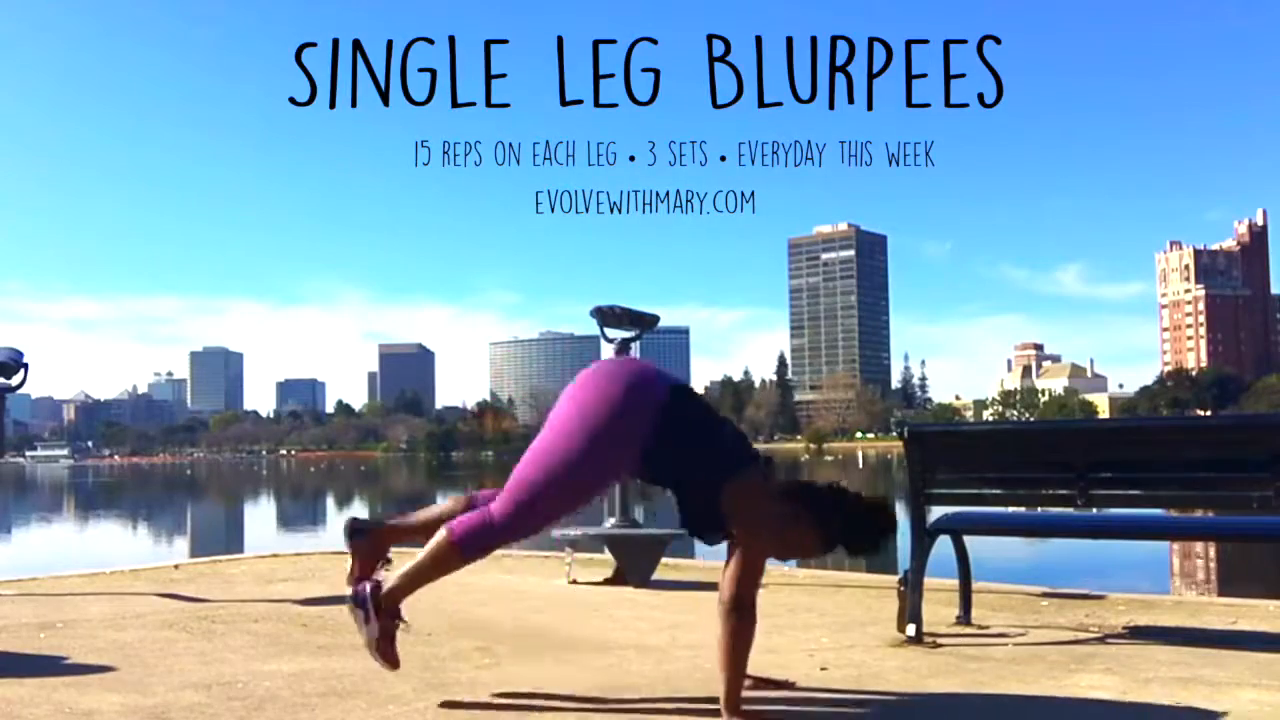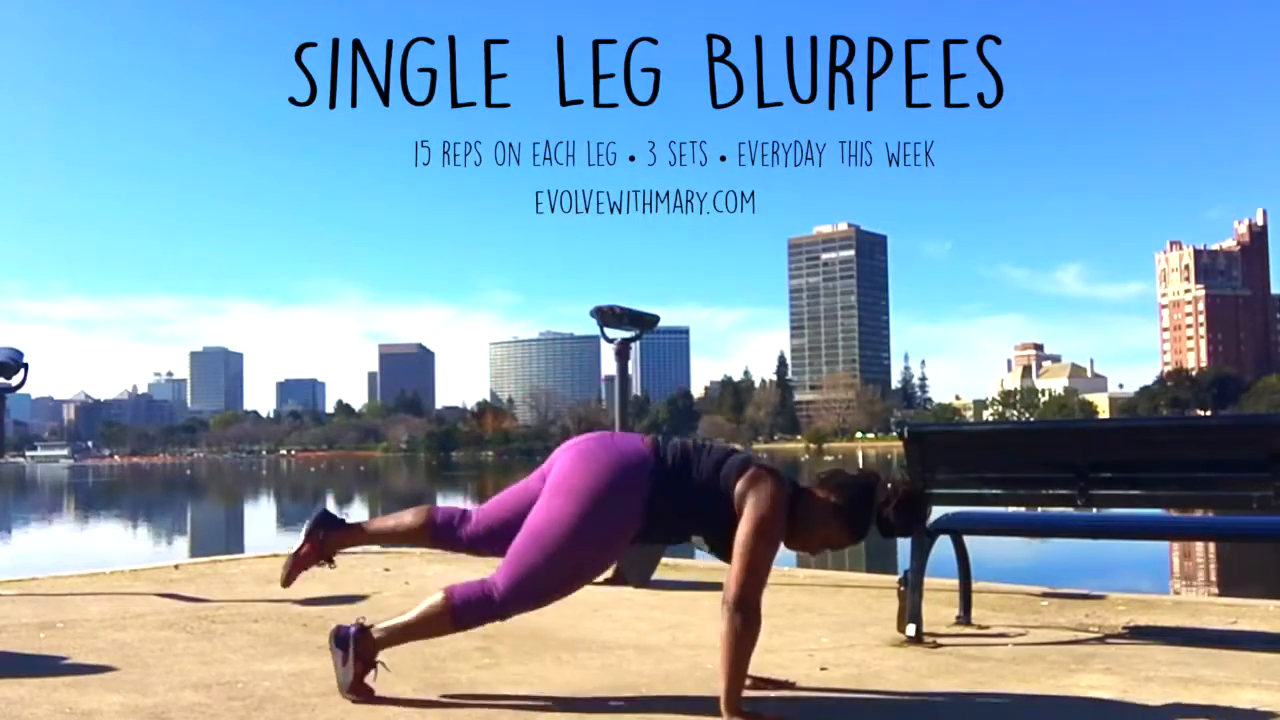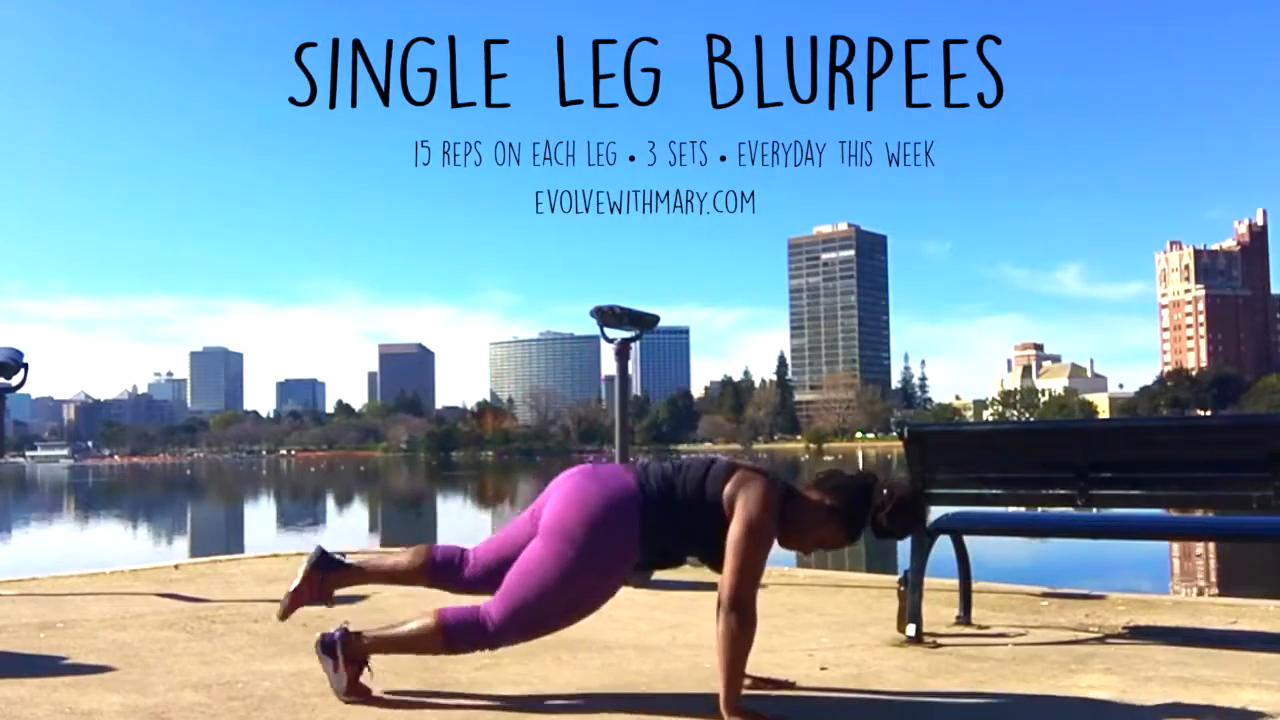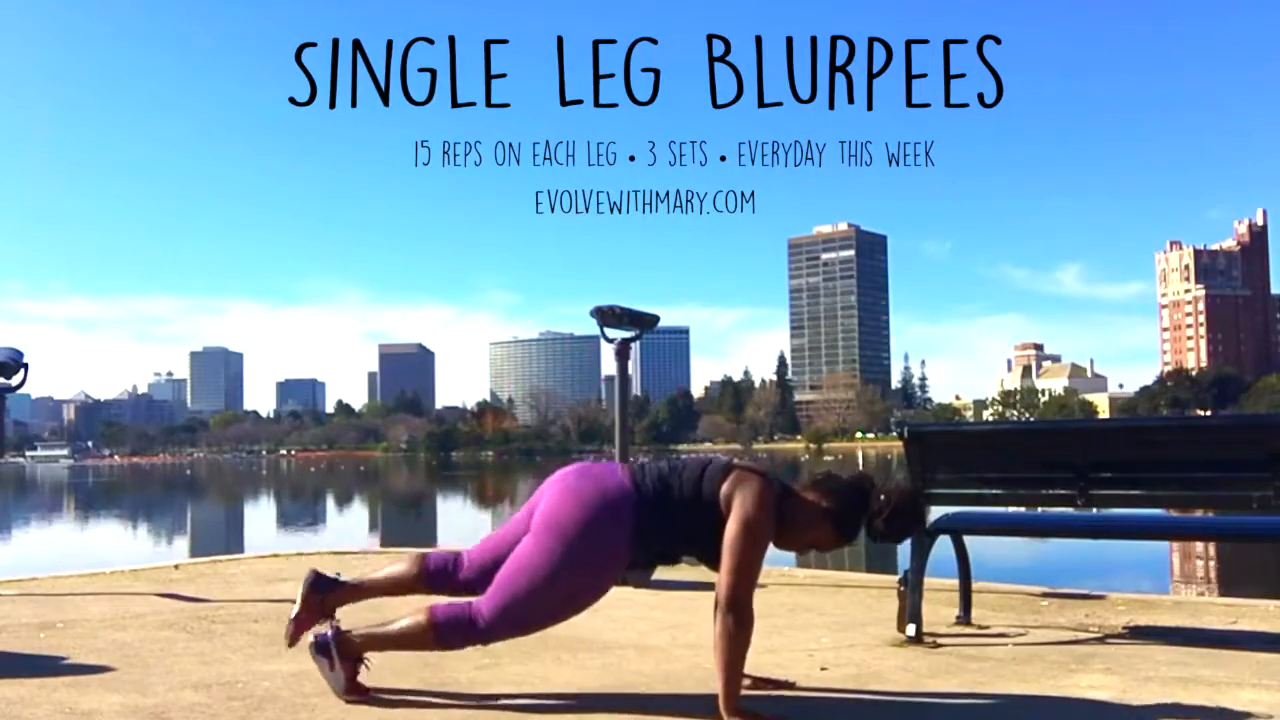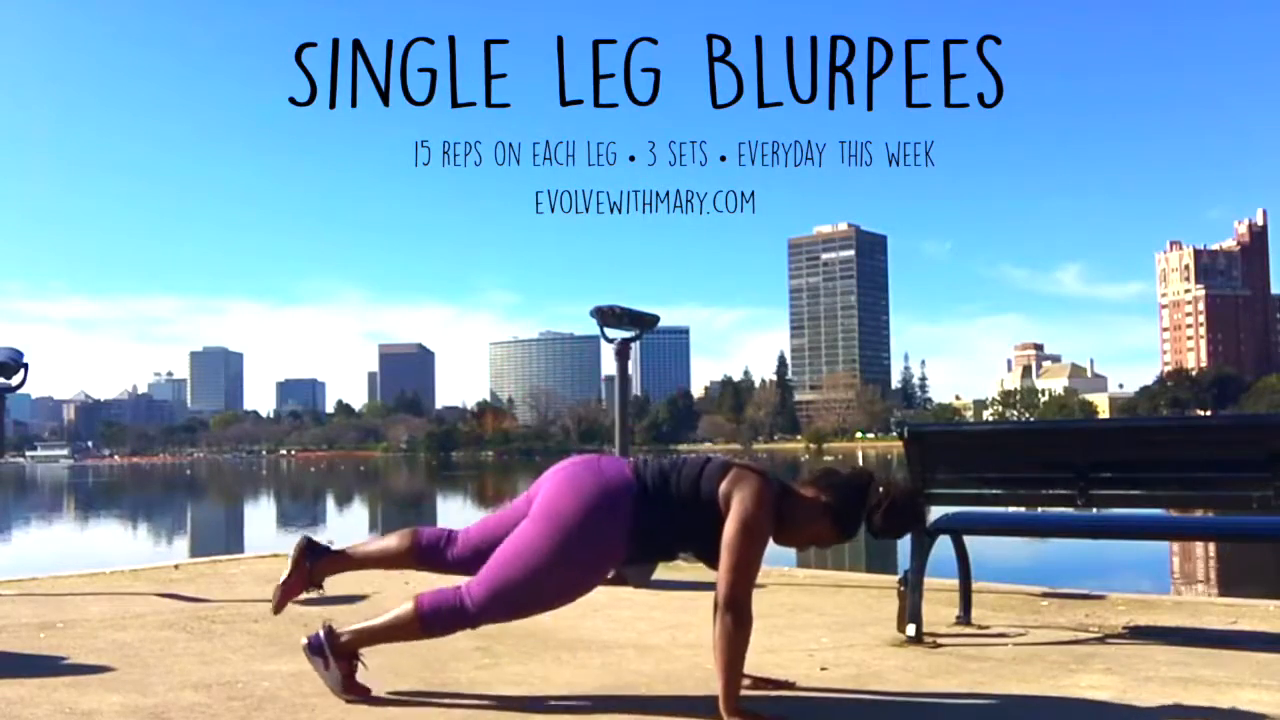
dt=0.1s
person 1, frame 1
left shoulder: (757, 501)
right shoulder: (762, 509)
left elbow: (735, 597)
right elbow: (735, 605)
left wrist: (739, 673)
left hip: (629, 394)
right hip: (622, 404)
left knee: (506, 506)
right knee: (511, 514)
left ankle: (379, 533)
right ankle: (384, 595)
person 1, frame 2
left shoulder: (765, 500)
right shoulder: (772, 502)
left elbow: (739, 606)
right elbow: (740, 609)
left hip: (596, 463)
right hip: (604, 485)
left knee: (470, 530)
right knee: (506, 592)
left ankle: (334, 534)
right ankle: (365, 640)
person 1, frame 3
left shoulder: (755, 501)
right shoulder: (765, 502)
left elbow: (731, 598)
right elbow: (736, 605)
left hip: (587, 495)
right hip: (599, 523)
left knee: (469, 569)
right knee: (497, 622)
left ankle: (331, 572)
right ankle: (350, 643)
person 1, frame 4
left shoulder: (757, 501)
right shoulder: (762, 504)
left elbow: (725, 596)
right elbow: (735, 606)
left hip: (580, 493)
right hip: (593, 522)
left knee: (463, 574)
right knee: (489, 616)
left ankle: (331, 593)
right ankle: (345, 642)
person 1, frame 5
left shoulder: (754, 496)
right shoulder: (759, 502)
left elbow: (729, 597)
right elbow: (732, 605)
left hip: (581, 485)
right hip: (591, 516)
left knee: (456, 552)
right knee: (476, 600)
left ankle: (319, 559)
right ankle: (338, 641)
